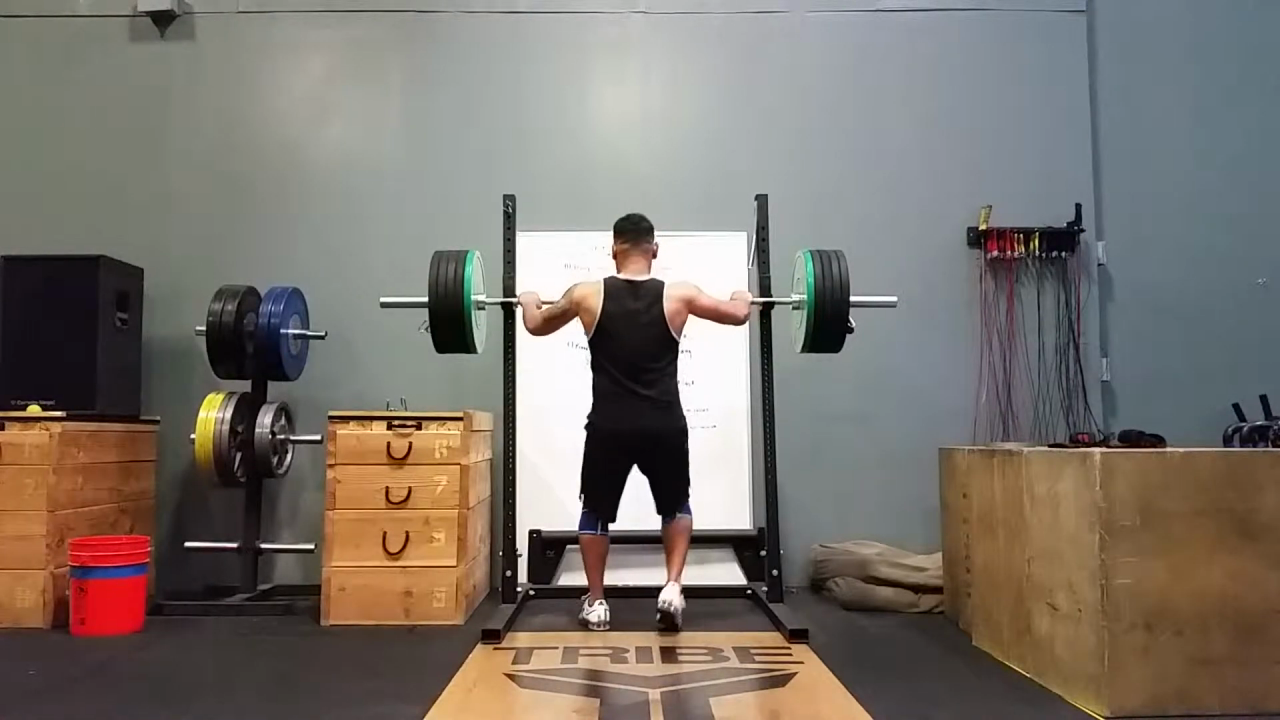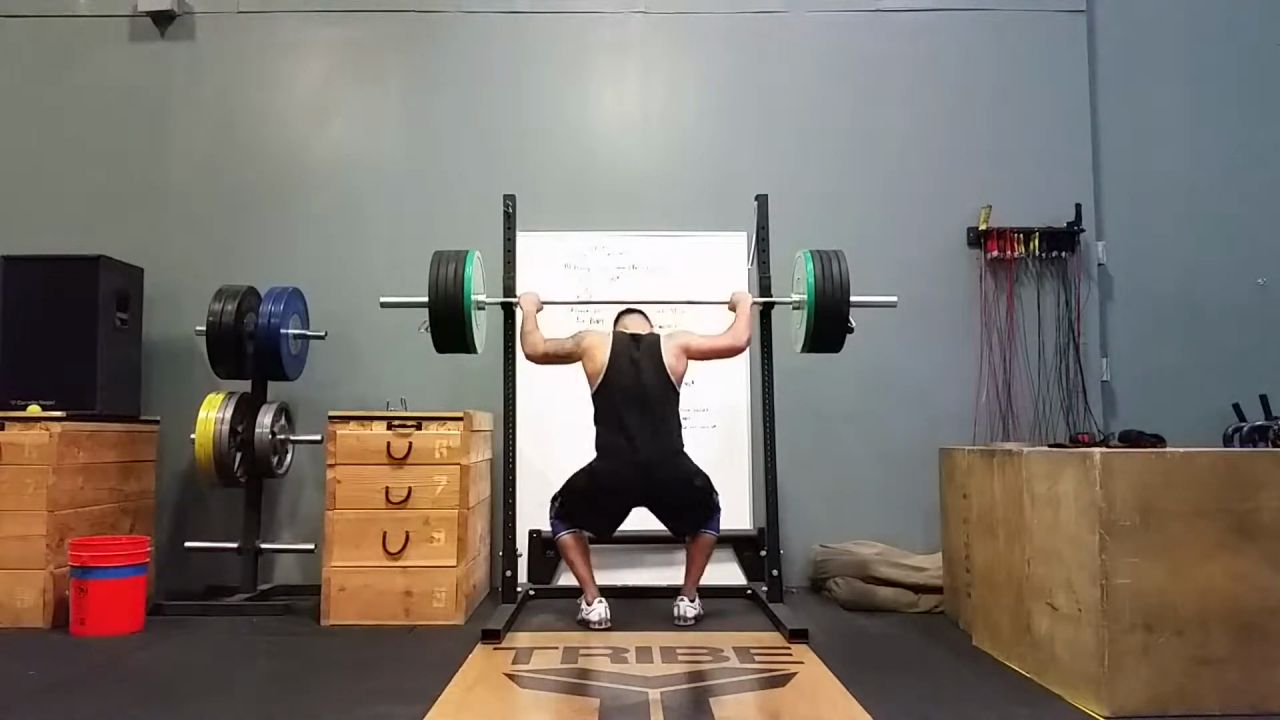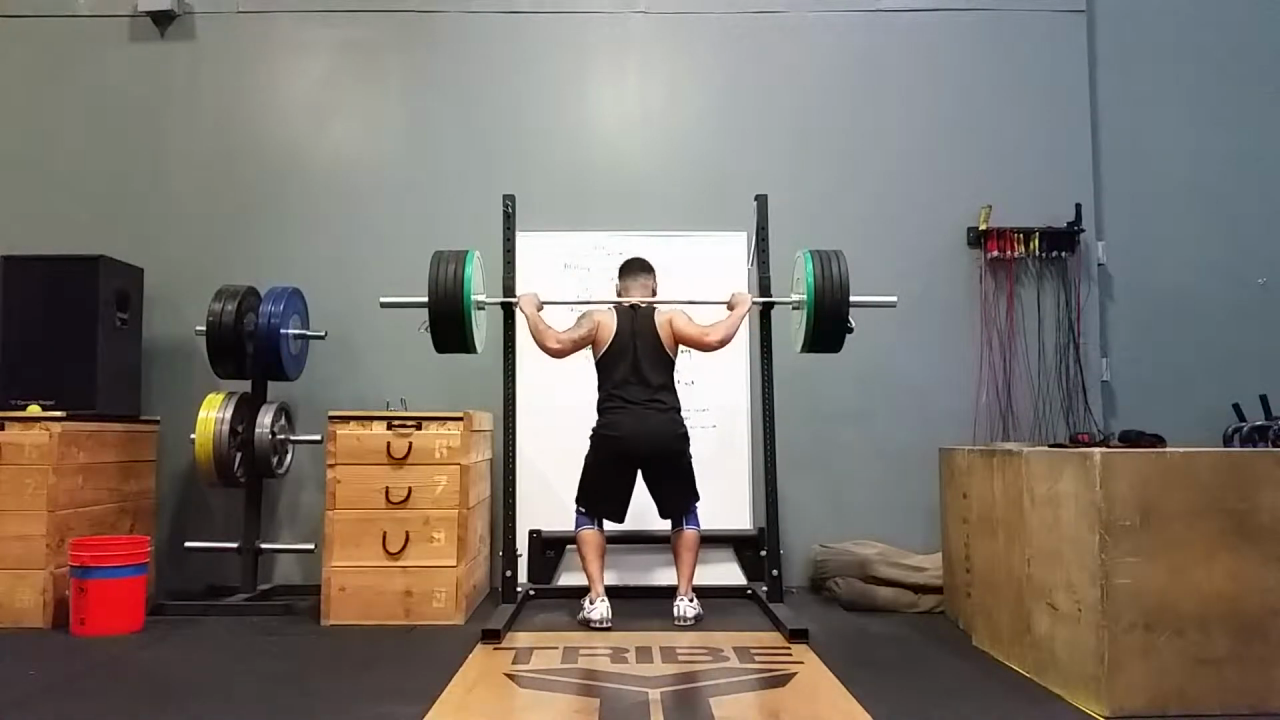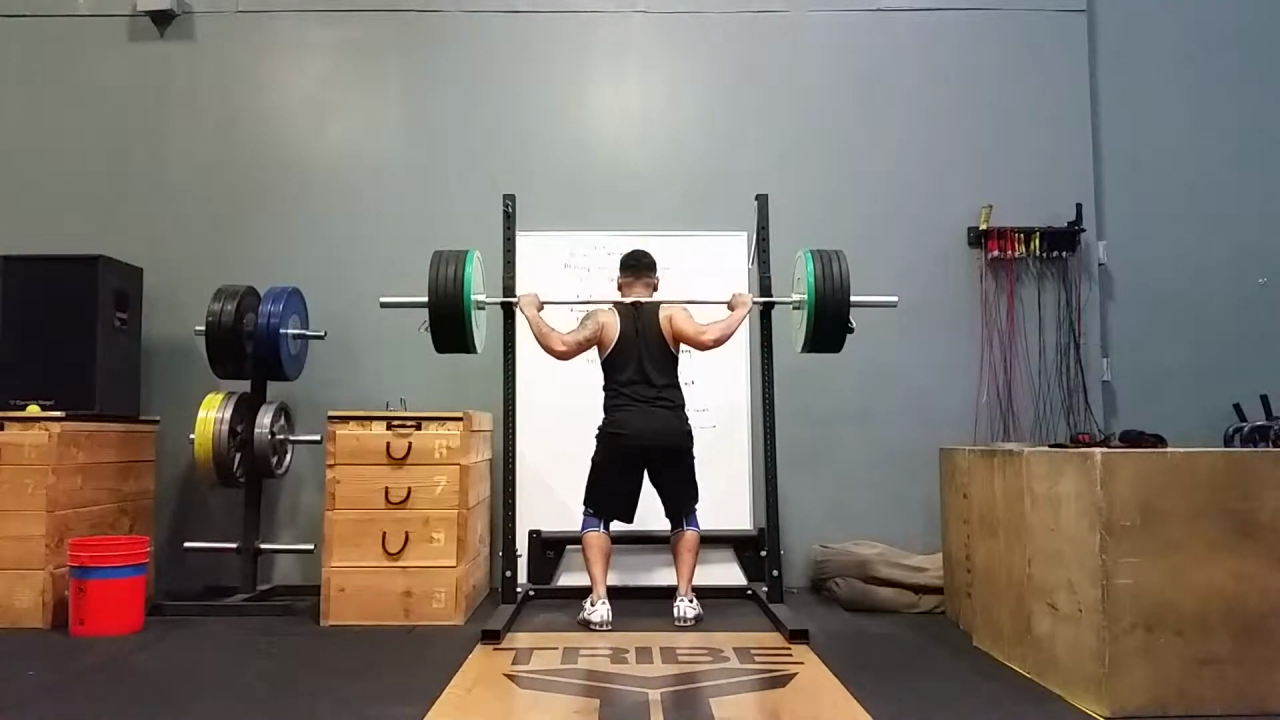
dt=0.5s
person 1, frame 1
left shoulder: (587, 295)
right shoulder: (678, 295)
left elbow: (536, 327)
right elbow: (739, 314)
left wrist: (528, 303)
right wrist: (744, 299)
left hip: (609, 426)
right hip: (665, 425)
left knee: (595, 513)
right knee: (675, 506)
left ankle: (595, 603)
right ankle: (672, 587)
person 1, frame 2
left shoulder: (594, 345)
right shoulder: (675, 346)
left elbow: (534, 350)
right elbow: (737, 342)
left wrist: (529, 310)
right wrist: (743, 305)
left hip: (612, 472)
right hip: (669, 472)
left knee: (563, 515)
right knee: (706, 513)
left ankle: (593, 602)
right ankle: (688, 599)
person 1, frame 3
left shoulder: (600, 318)
right shoulder: (670, 317)
left elbow: (555, 345)
right elbow: (712, 339)
left wrist: (530, 311)
right wrist: (740, 309)
left hip: (614, 432)
right hip: (666, 431)
left knee: (590, 514)
right knee: (683, 512)
left ankle: (597, 600)
right ankle: (685, 599)
person 1, frame 4
left shoulder: (603, 319)
right shoulder: (672, 315)
left elbow: (560, 347)
right elbow: (708, 339)
left wrist: (531, 312)
right wrist: (741, 310)
left hip: (620, 431)
right hip: (671, 430)
left knee: (597, 516)
right knee: (683, 514)
left ankle: (599, 602)
right ankle: (685, 600)
